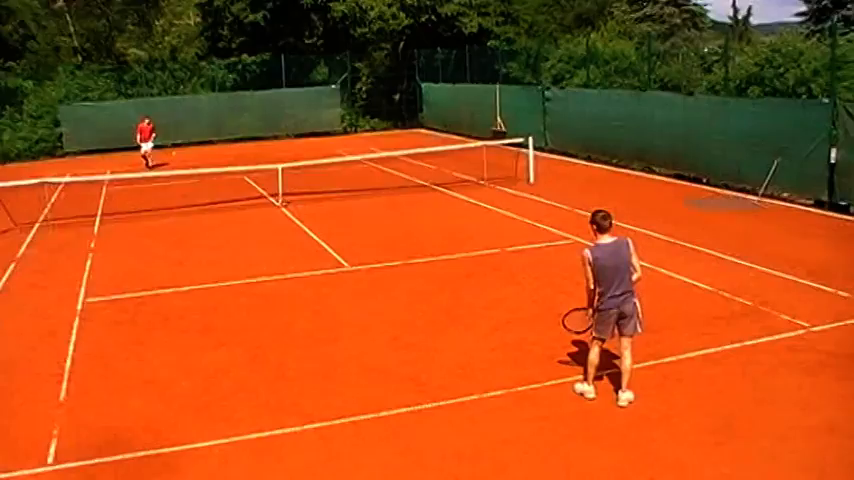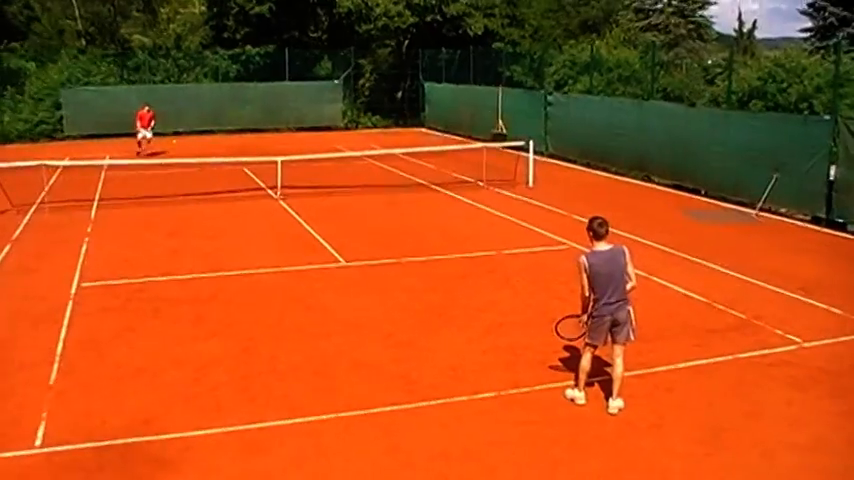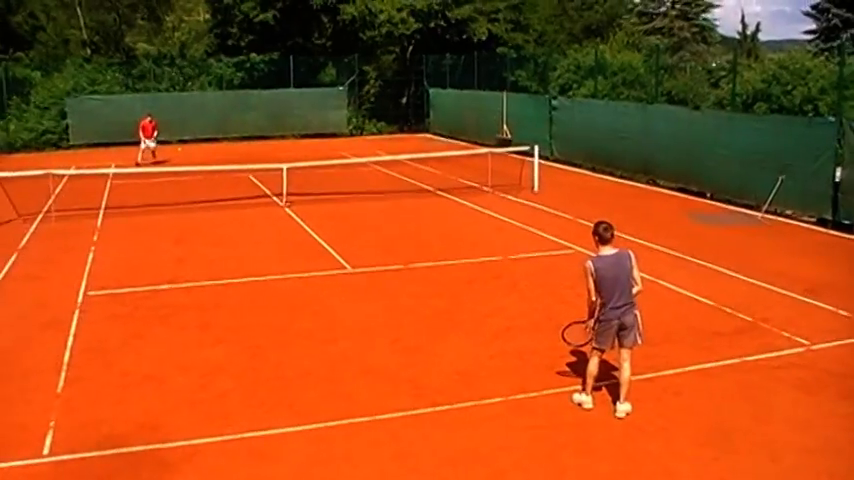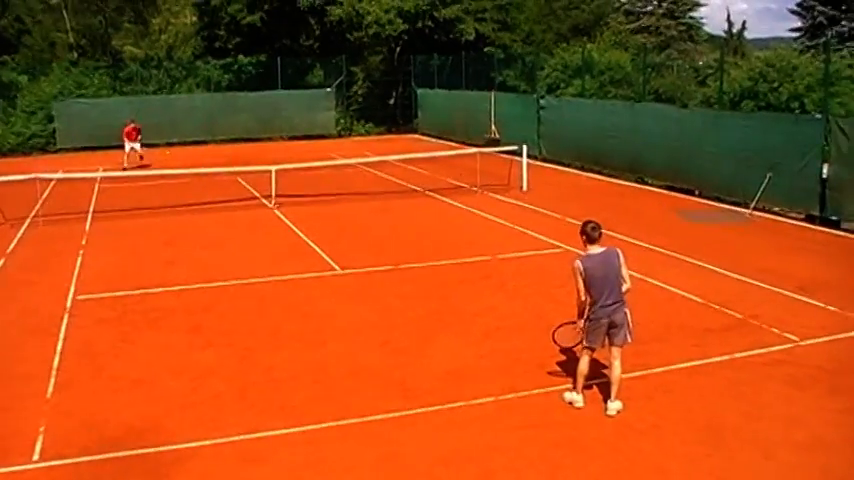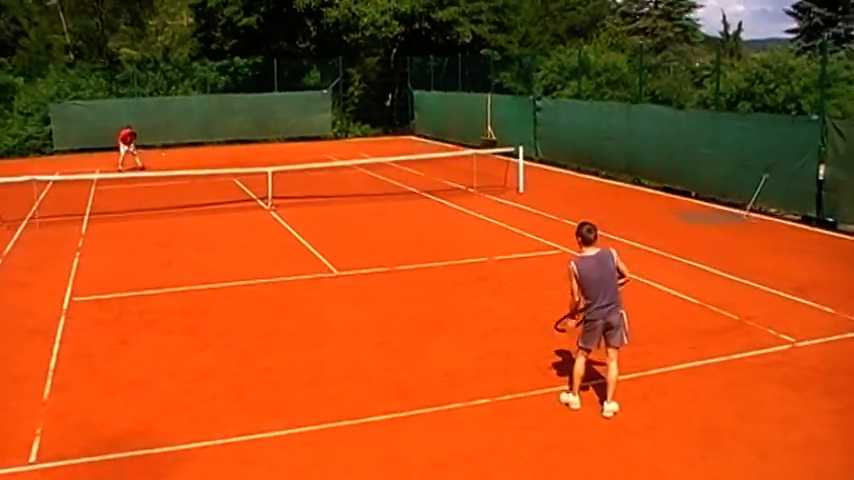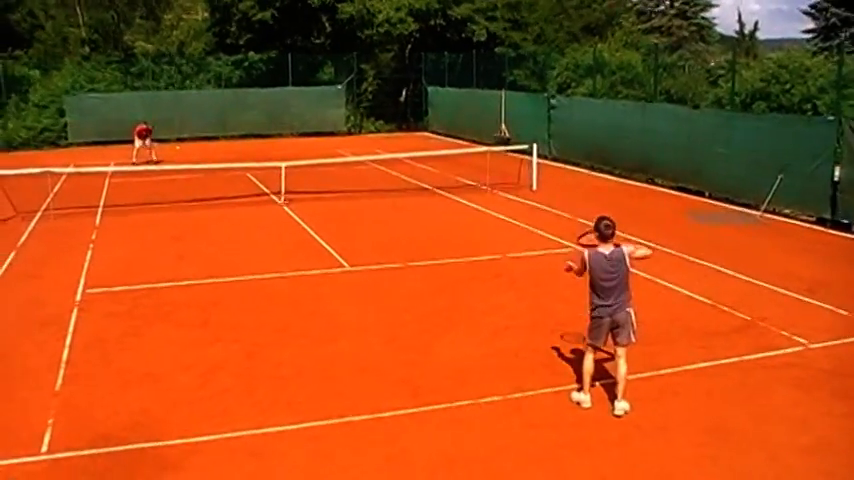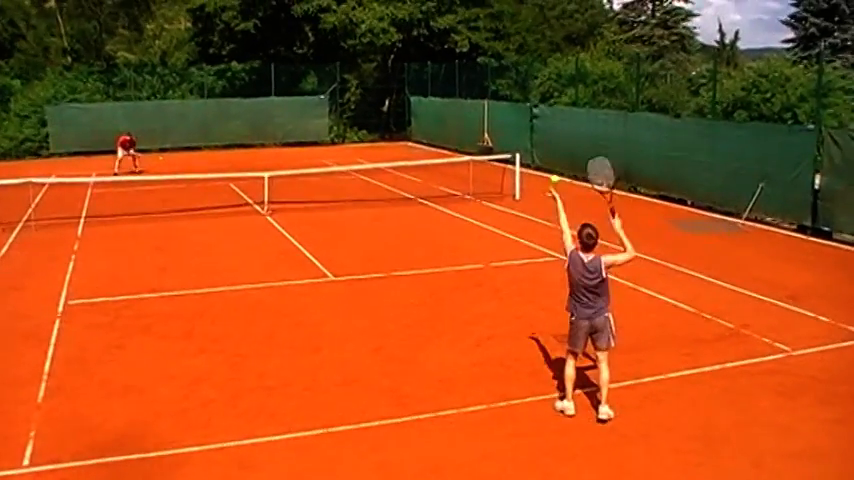
dt=0.2s
person 1, frame 1
left shoulder: (589, 253)
right shoulder: (627, 243)
left elbow: (591, 286)
right elbow: (637, 274)
left wrist: (590, 306)
left hip: (606, 306)
right hip: (628, 302)
left knee: (596, 345)
right knee: (626, 348)
left ankle: (588, 386)
right ankle: (624, 392)
person 1, frame 2
left shoulder: (585, 260)
right shoulder: (623, 251)
left elbow: (586, 293)
right elbow: (632, 282)
left wrist: (584, 313)
left hip: (600, 313)
right hip: (622, 310)
left knee: (588, 351)
right knee: (618, 356)
left ankle: (579, 391)
right ankle: (614, 400)
person 1, frame 3
left shoulder: (591, 265)
right shoulder: (628, 256)
left elbow: (593, 298)
right elbow: (638, 287)
left wrist: (590, 318)
left hip: (607, 317)
right hip: (629, 314)
left knee: (595, 355)
right knee: (625, 360)
left ankle: (586, 396)
right ankle: (622, 404)
person 1, frame 4
left shoulder: (580, 264)
right shoulder: (616, 253)
left elbow: (582, 298)
right elbow: (627, 285)
left wrist: (581, 318)
left hip: (597, 316)
right hip: (618, 312)
left knee: (586, 354)
right knee: (616, 358)
left ankle: (577, 394)
right ankle: (613, 402)
person 1, frame 5
left shoulder: (575, 265)
right shoulder: (610, 254)
left elbow: (576, 299)
right elbow: (626, 277)
left wrist: (573, 315)
left hip: (593, 317)
right hip: (614, 314)
left knee: (581, 355)
right knee: (612, 359)
left ankle: (574, 396)
right ankle: (609, 403)
person 1, frame 6
left shoulder: (589, 255)
right shoulder: (624, 252)
left elbow: (579, 272)
right elbow: (648, 252)
left wrist: (572, 266)
left hip: (600, 315)
right hip: (622, 313)
left knee: (590, 352)
right knee: (621, 357)
left ankle: (585, 395)
right ankle: (620, 402)
person 1, frame 7
left shoulder: (572, 256)
right shoulder: (603, 263)
left elbow: (564, 229)
right elbow: (631, 254)
left wrist: (558, 202)
right wrist: (618, 229)
left hip: (578, 320)
right hip: (601, 318)
left knee: (571, 359)
right knee: (602, 362)
left ankle: (568, 402)
right ankle: (604, 406)
